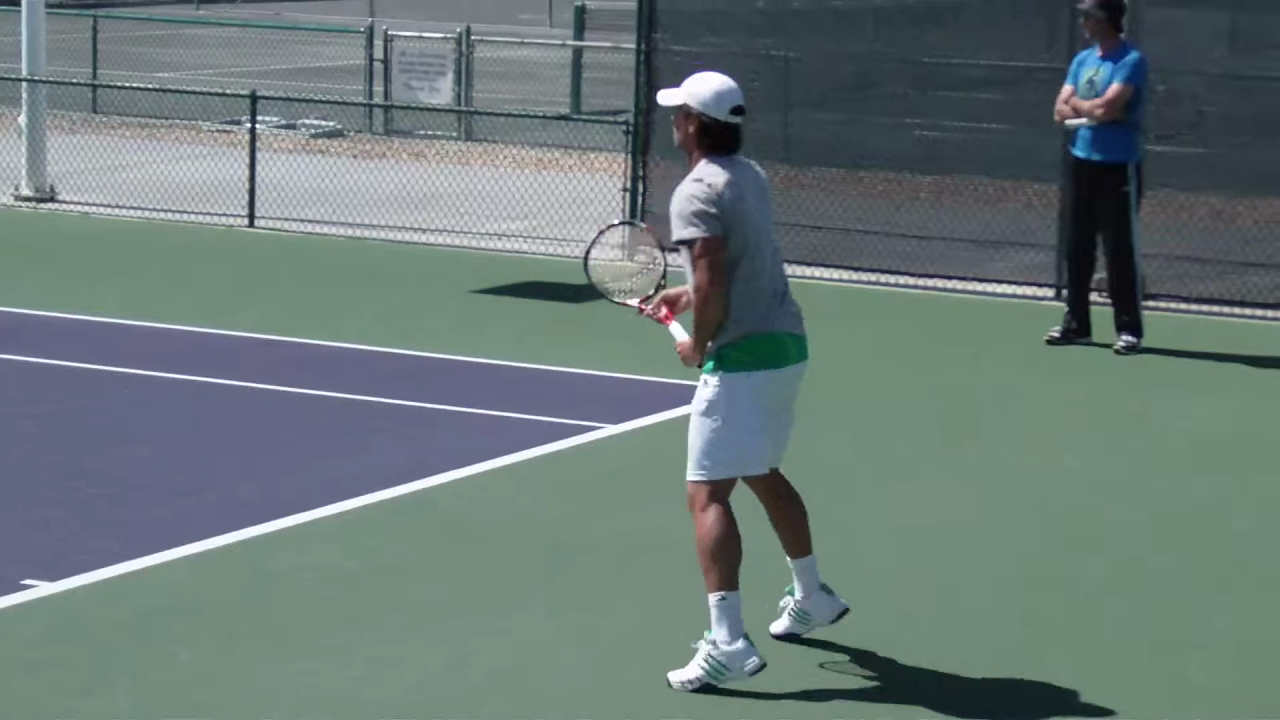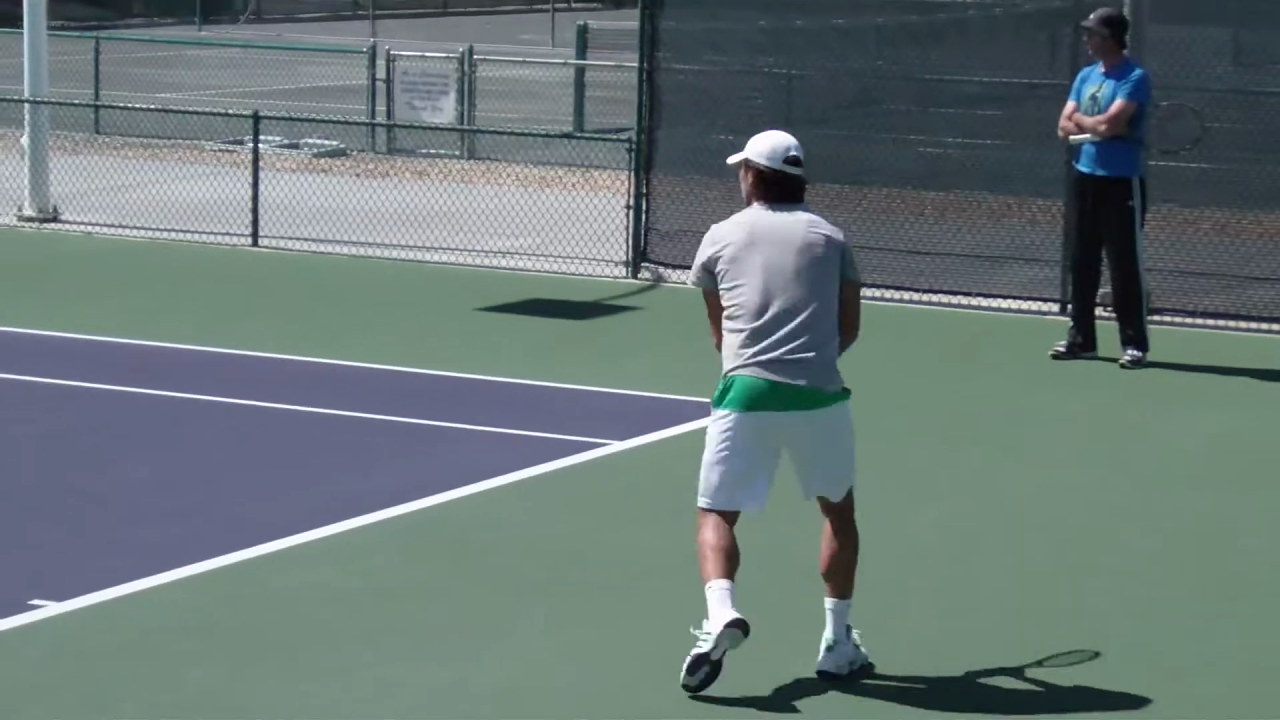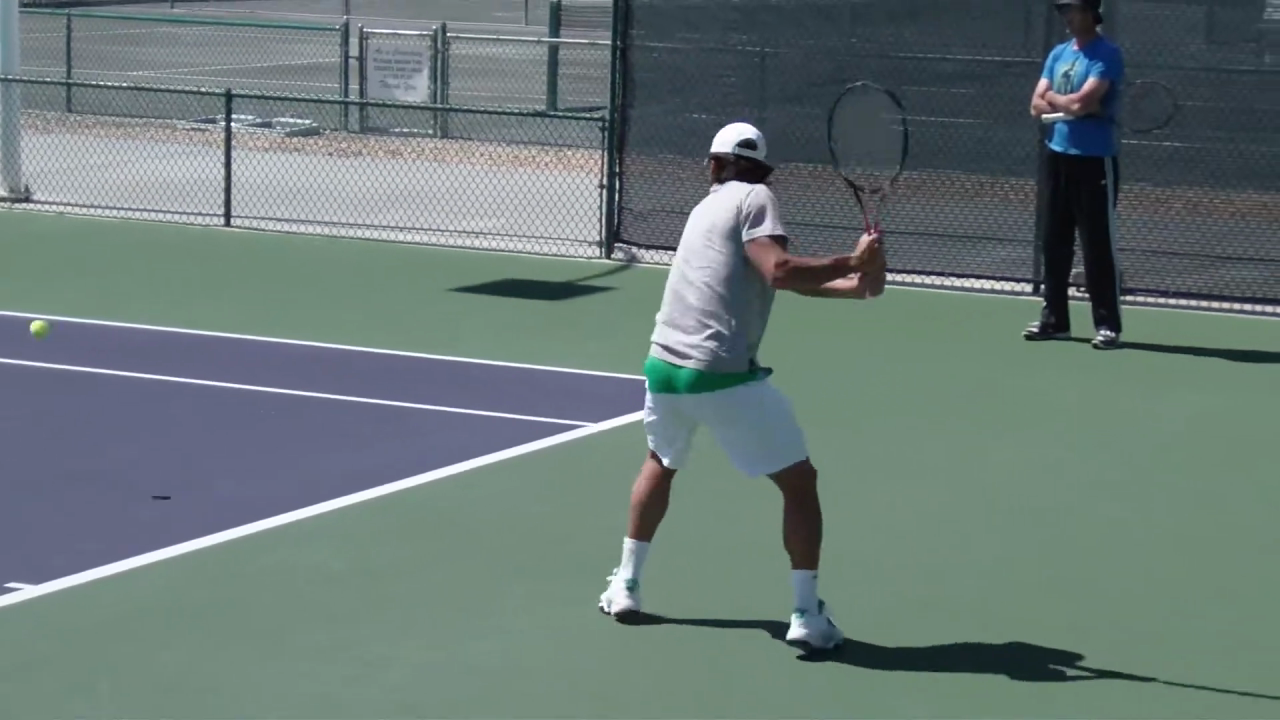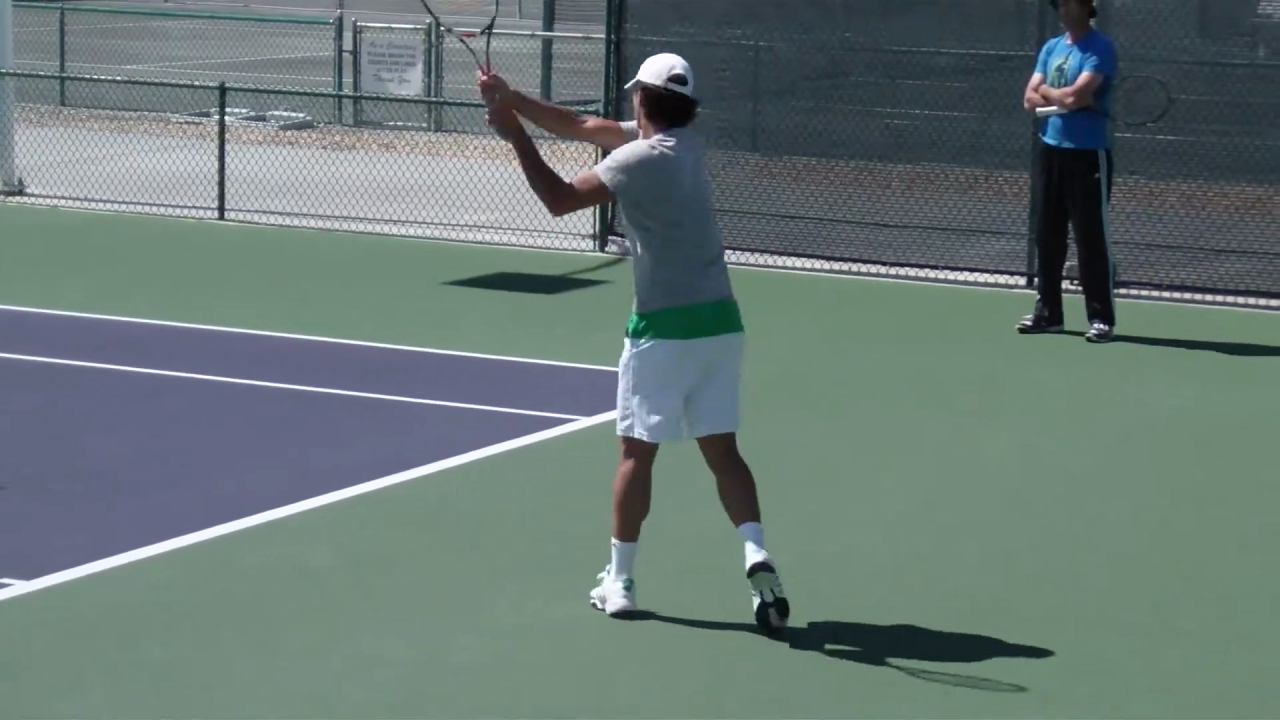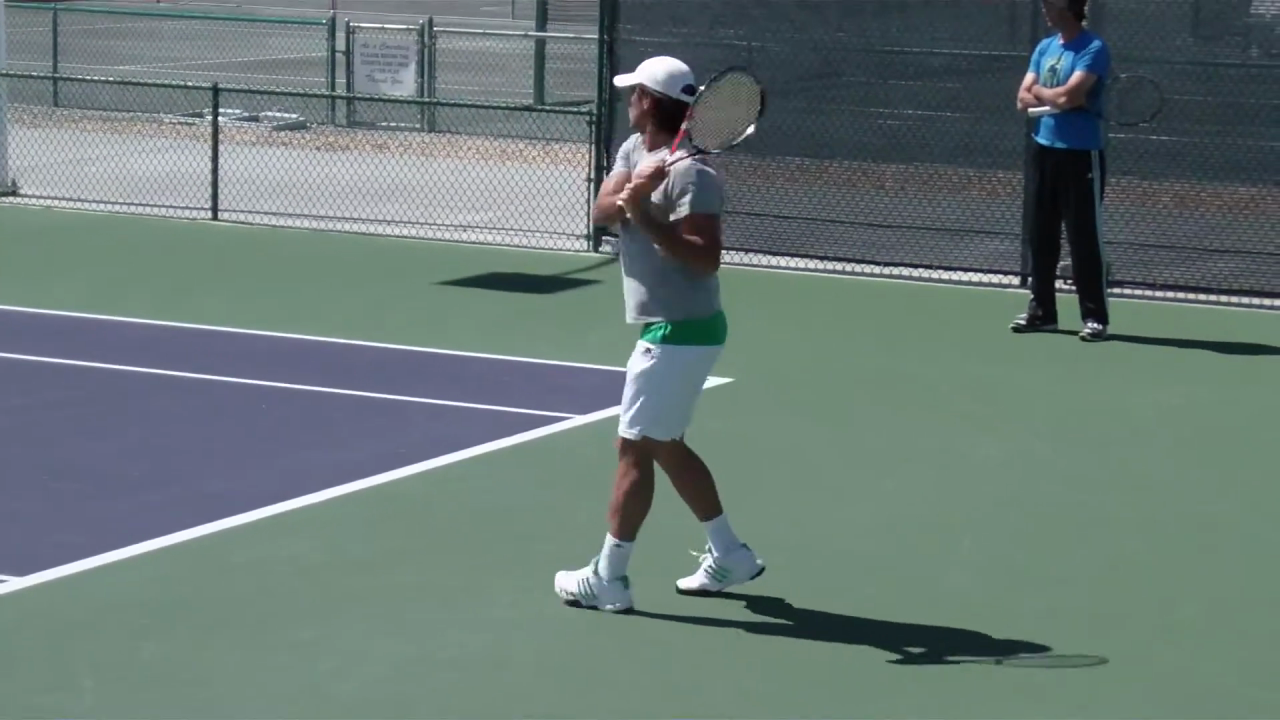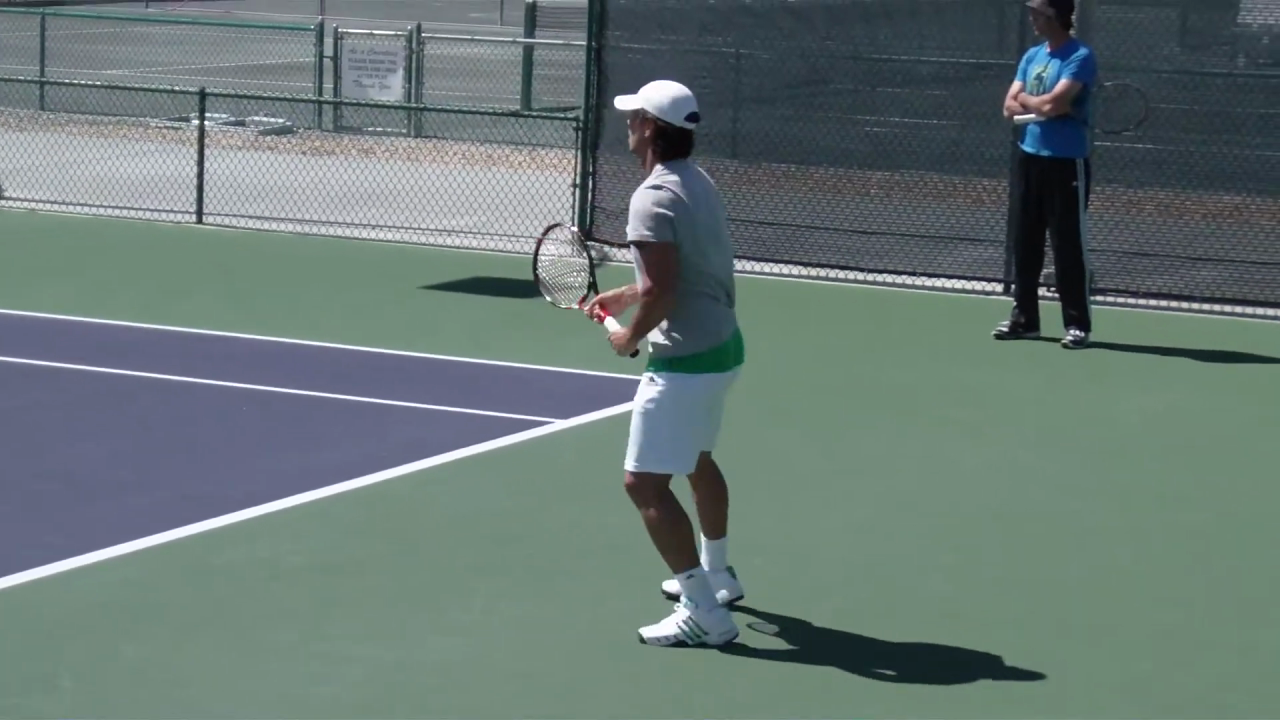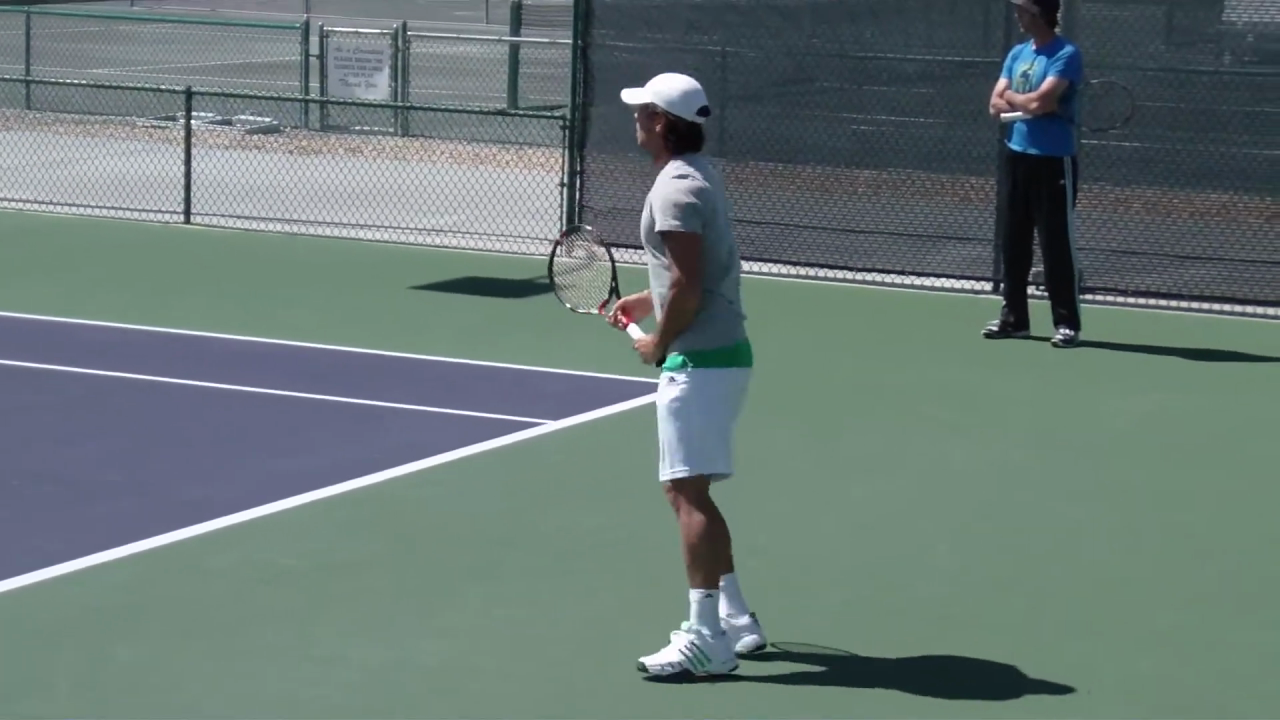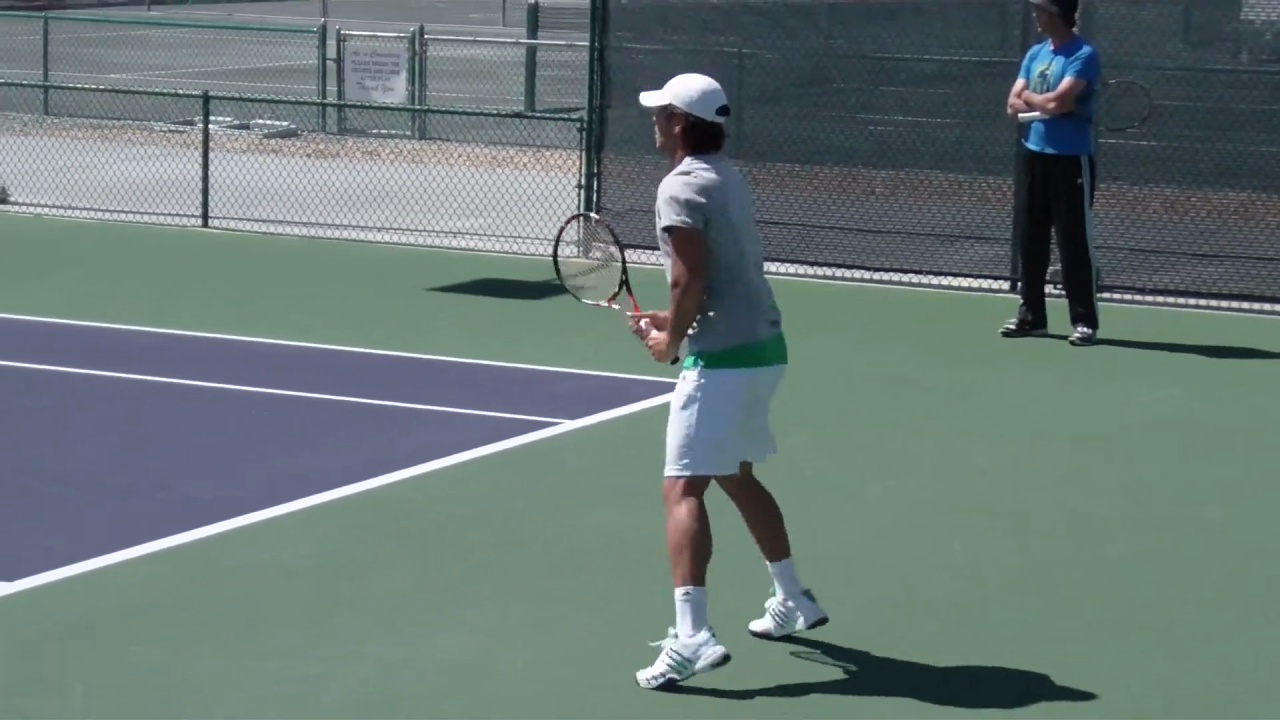
dt=0.4s
person 1, frame 1
left shoulder: (697, 192)
right shoulder: (751, 176)
left elbow: (712, 289)
left wrist: (696, 342)
right wrist: (686, 294)
left hip: (744, 357)
right hip: (787, 345)
left knee: (708, 495)
right knee: (765, 476)
left ankle: (729, 643)
right ankle: (811, 594)
person 1, frame 2
left shoulder: (718, 239)
right shoulder: (830, 235)
right elbow: (848, 327)
left hip: (747, 393)
right hip: (820, 395)
left knee: (713, 516)
right knee: (839, 512)
left ankle: (721, 617)
right ankle: (838, 643)
person 1, frame 3
left shoulder: (704, 208)
right shoulder: (755, 200)
left elbow: (763, 279)
right elbow: (779, 272)
left wrist: (852, 285)
right wrist: (852, 261)
left hip: (664, 368)
right hip: (726, 376)
left knee: (659, 464)
right knee: (800, 483)
left ankle: (625, 585)
right ankle: (807, 614)
person 1, frame 4
left shoulder: (639, 159)
right shoulder: (686, 140)
left elbow: (560, 199)
right elbow: (585, 126)
left wrist: (511, 131)
right wrist: (514, 98)
left hip: (663, 327)
right hip: (721, 320)
left knee: (637, 452)
right knee: (722, 451)
left ankle: (620, 583)
right ankle: (757, 553)
person 1, frame 5
left shoulder: (694, 172)
right shoulder: (637, 150)
left elbow: (707, 258)
right elbow: (601, 210)
left wrist: (646, 220)
right wrist: (635, 189)
left hip: (680, 330)
right hip: (677, 327)
left knee: (635, 450)
right knee: (667, 447)
left ankle: (606, 578)
right ankle: (729, 554)
person 1, frame 6
left shoulder: (653, 197)
right shoulder: (696, 183)
left elbow: (662, 291)
left wrist: (630, 336)
right wrist: (618, 298)
left hip: (685, 360)
right hip: (719, 348)
left knee: (644, 483)
right knee: (697, 462)
left ankle: (704, 610)
right ankle: (717, 575)
person 1, frame 7
left shoulder: (674, 187)
right shoulder: (699, 176)
left elbow: (688, 284)
left wrist: (659, 341)
right wrist: (642, 301)
left hip: (699, 358)
right hip: (726, 352)
left knee: (686, 491)
right knee: (692, 490)
left ankle: (706, 635)
right ankle: (734, 619)
person 1, frame 8
left shoulder: (679, 186)
right shoulder: (725, 178)
left elbow: (689, 277)
left wrist: (671, 337)
right wrist: (669, 315)
left hip: (722, 359)
right hip: (764, 348)
left knee: (683, 490)
right knee: (735, 476)
left ankle: (692, 638)
right ankle: (793, 600)
person 2, frame 1
left shoulder: (1131, 60)
right shoulder: (1082, 59)
left elbow: (1105, 108)
right elbow: (1061, 111)
left wrist: (1077, 102)
right wrist: (1095, 111)
left hip: (1117, 167)
right hip: (1081, 162)
left knee: (1120, 251)
right knee: (1077, 247)
left ankle: (1129, 329)
right ankle: (1076, 323)
person 2, frame 2
left shoulder: (1134, 78)
right shoulder: (1085, 76)
left elbow: (1108, 124)
right elbow: (1064, 127)
left wrist: (1080, 118)
right wrist: (1095, 127)
left hip: (1121, 183)
right hip: (1084, 178)
left knee: (1125, 266)
right knee: (1082, 262)
left ankle: (1135, 343)
right ankle: (1081, 338)
person 2, frame 3
left shoulder: (1107, 55)
right shoulder: (1057, 53)
left elbow: (1080, 102)
right elbow: (1037, 105)
left wrist: (1053, 97)
right wrist: (1069, 105)
left hip: (1094, 161)
right hip: (1057, 156)
left knee: (1098, 245)
right knee: (1054, 241)
left ankle: (1107, 324)
right ankle: (1054, 318)
person 2, frame 4
left shoulder: (1101, 48)
right shoulder: (1051, 48)
left elbow: (1074, 95)
right elbow: (1030, 99)
left wrist: (1046, 90)
right wrist: (1064, 99)
left hip: (1087, 154)
right hip: (1050, 150)
left knee: (1092, 239)
right knee: (1047, 235)
left ankle: (1101, 317)
right ankle: (1048, 311)
person 2, frame 5
left shoulder: (1093, 48)
right shoulder: (1044, 48)
left elbow: (1067, 96)
right elbow: (1023, 99)
left wrist: (1039, 90)
right wrist: (1054, 98)
left hip: (1080, 154)
right hip: (1044, 149)
left knee: (1084, 238)
right knee: (1040, 234)
left ankle: (1095, 316)
right ankle: (1041, 309)
person 2, frame 6
left shoulder: (1080, 57)
right shoulder: (1031, 56)
left elbow: (1052, 103)
right elbow: (1010, 107)
left wrist: (1026, 98)
right wrist: (1042, 107)
left hip: (1066, 163)
right hip: (1029, 158)
left knee: (1068, 246)
right knee: (1024, 242)
left ankle: (1078, 324)
right ankle: (1023, 317)
person 2, frame 7
left shoulder: (1066, 55)
right shoulder: (1016, 53)
left elbow: (1038, 101)
right elbow: (995, 105)
left wrist: (1012, 96)
right wrist: (1026, 104)
left hip: (1053, 161)
right hip: (1016, 156)
left knee: (1057, 244)
right knee: (1012, 240)
left ankle: (1067, 322)
right ankle: (1013, 316)
person 2, frame 8
left shoulder: (1083, 54)
right shoulder: (1035, 53)
left elbow: (1057, 101)
right elbow: (1013, 105)
left wrist: (1030, 97)
right wrist: (1046, 105)
left hip: (1070, 160)
right hip: (1034, 156)
left knee: (1074, 243)
right knee: (1029, 239)
left ankle: (1085, 321)
right ankle: (1031, 314)
